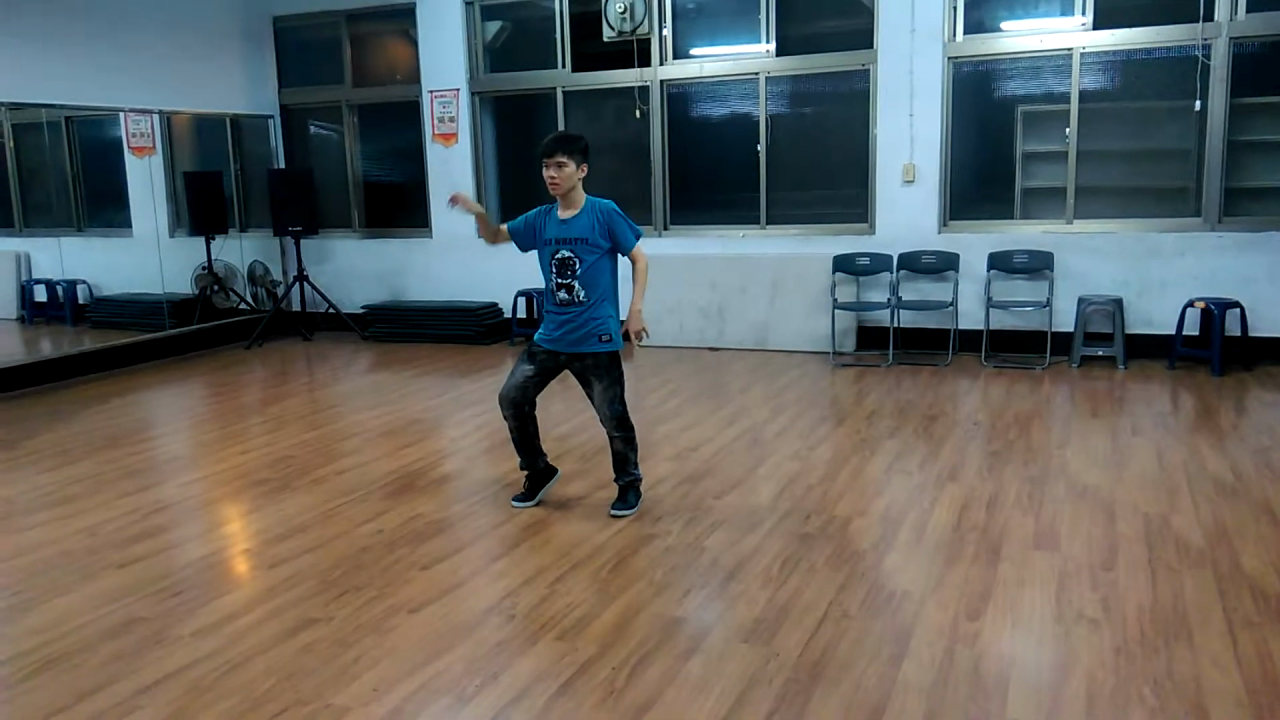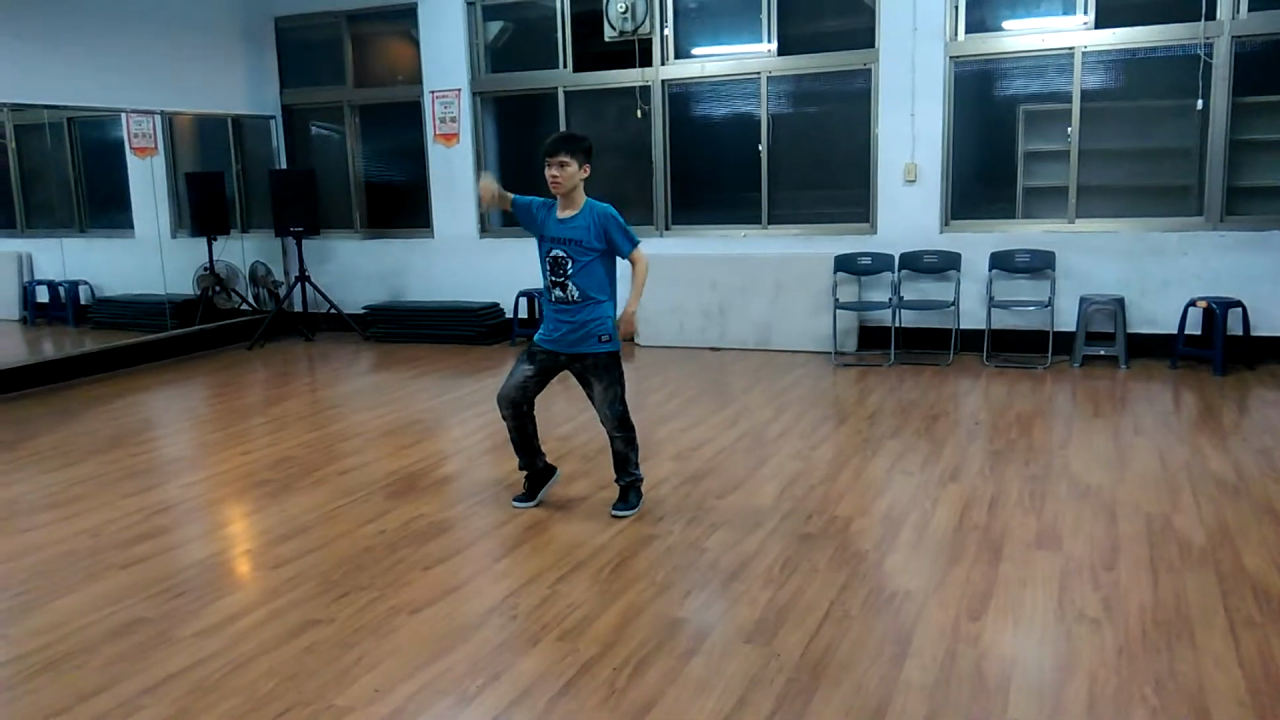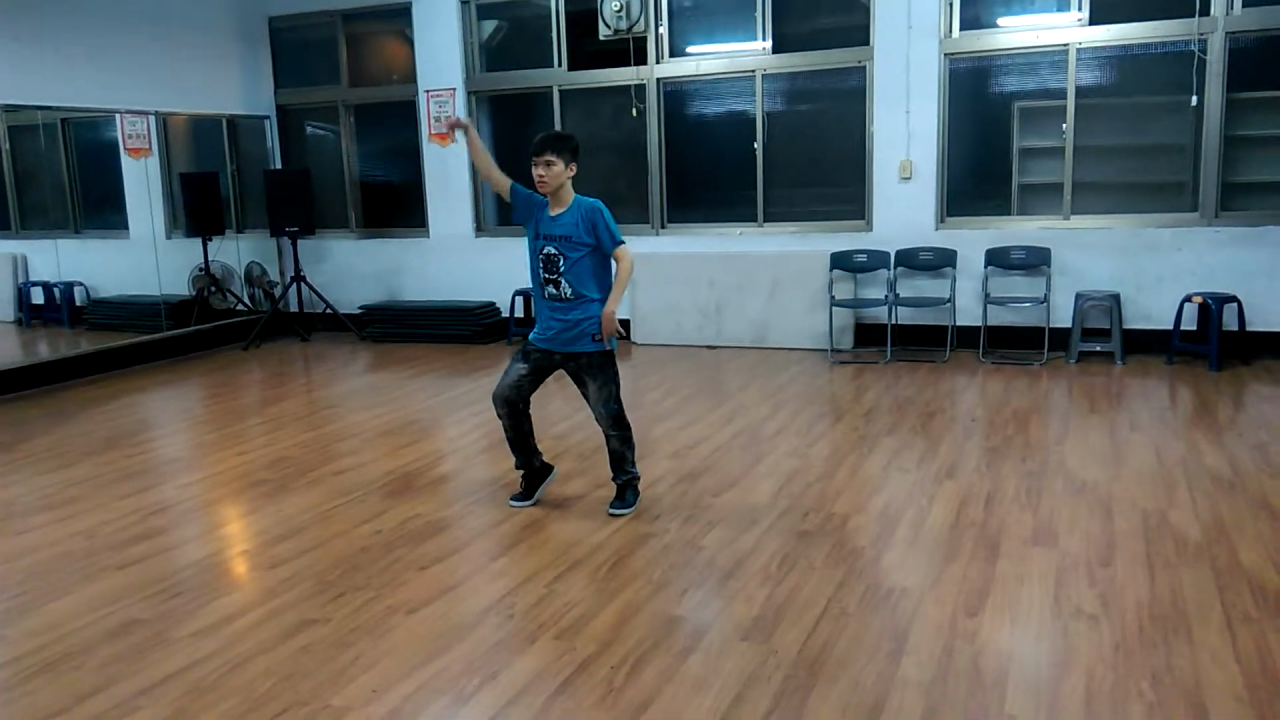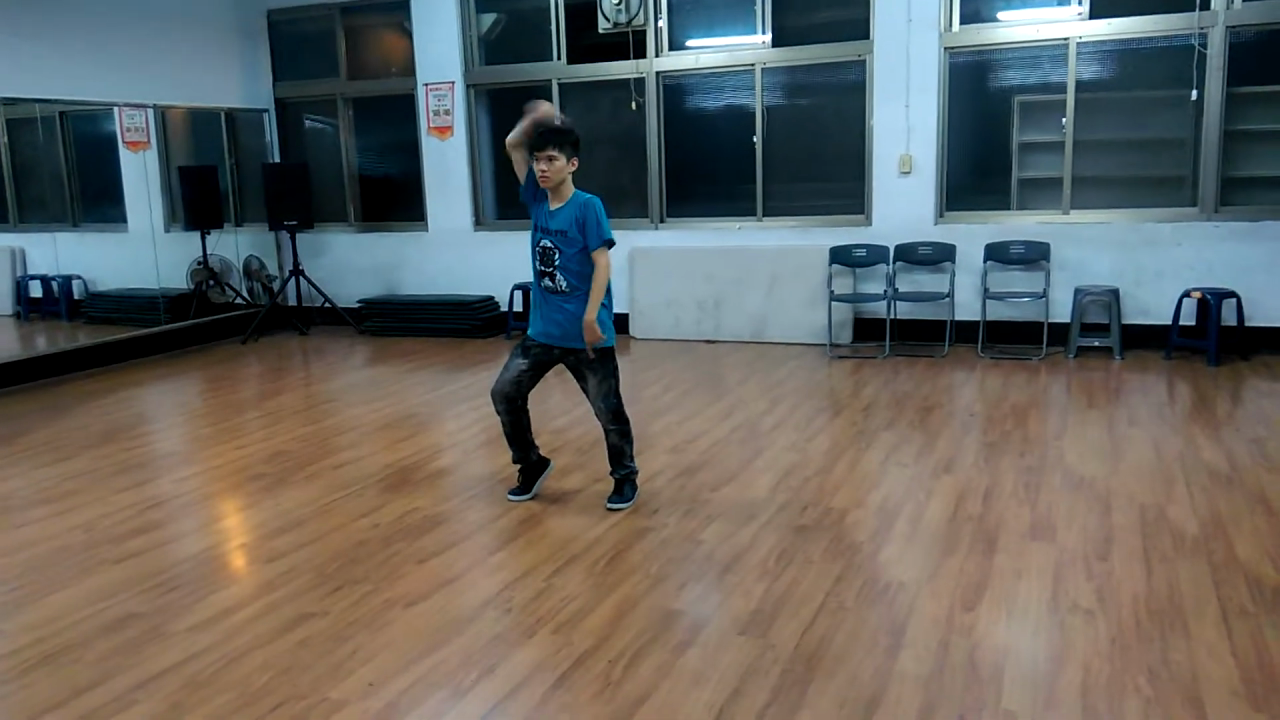
dt=0.2s
person 1, frame 1
left shoulder: (604, 213)
right shoulder: (540, 219)
left elbow: (638, 258)
right elbow: (495, 236)
left wrist: (635, 308)
right wrist: (476, 212)
left hip: (596, 338)
right hip: (551, 335)
left knee: (612, 415)
right knee: (512, 398)
left ankle: (629, 484)
right ankle: (539, 471)
person 1, frame 2
left shoulder: (603, 216)
right shoulder: (540, 211)
left elbow: (640, 260)
right elbow: (499, 199)
left wrist: (630, 309)
right wrist: (489, 189)
left hip: (596, 338)
right hip: (551, 335)
left knee: (613, 416)
right knee: (511, 398)
left ankle: (631, 484)
right ankle: (539, 472)
person 1, frame 3
left shoulder: (591, 211)
right shoulder: (532, 206)
left elbow: (624, 259)
right elbow: (490, 174)
left wrist: (612, 308)
right wrist: (469, 131)
left hip: (587, 338)
right hip: (545, 335)
left knee: (608, 414)
right knee: (506, 397)
left ankle: (628, 483)
right ankle: (535, 471)
person 1, frame 4
left shoulder: (588, 206)
right shoulder: (536, 199)
left elbow: (601, 265)
right elbow: (513, 144)
left wrist: (590, 318)
right wrist: (535, 116)
left hip: (586, 331)
right hip: (542, 331)
left knee: (607, 410)
right knee: (504, 392)
left ankle: (625, 477)
right ankle: (532, 465)
